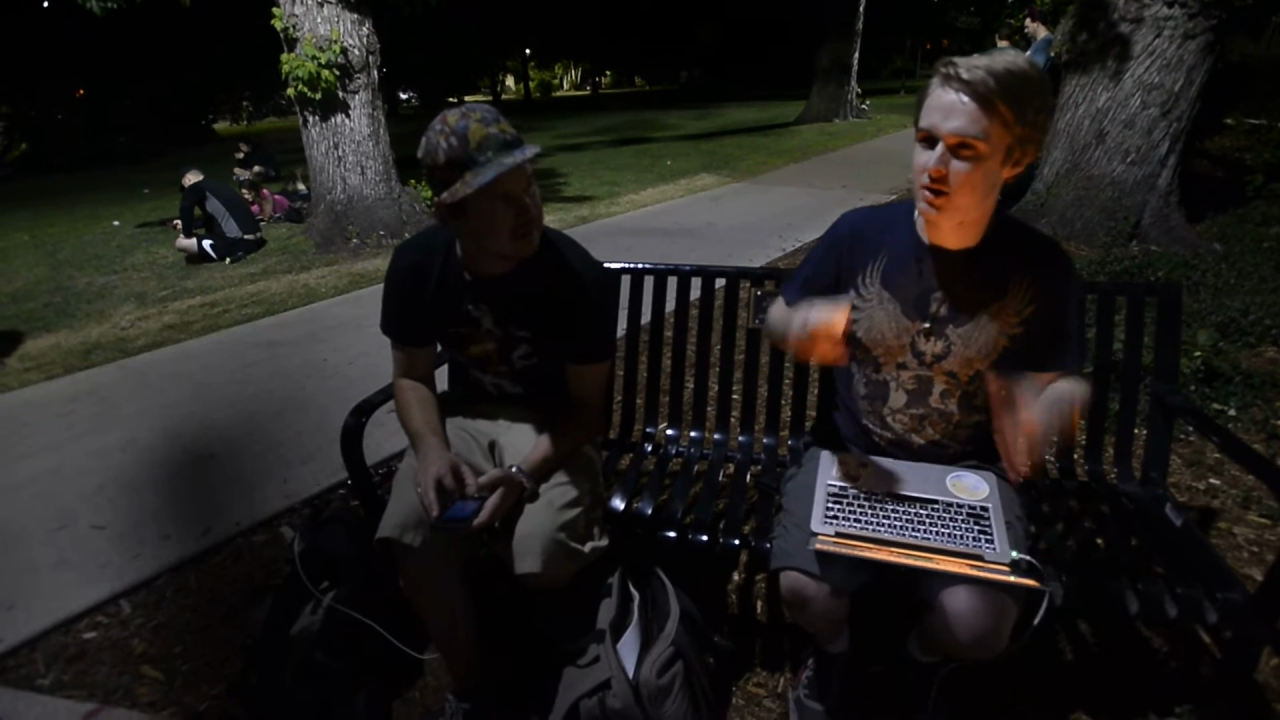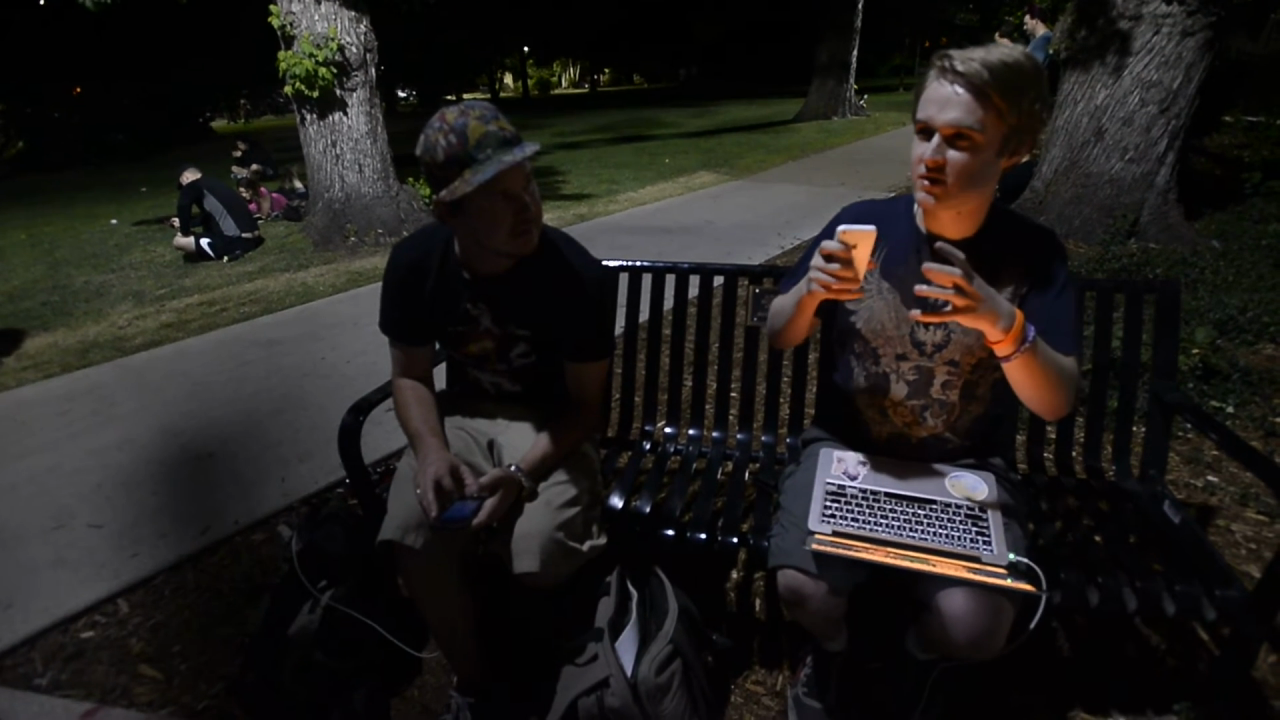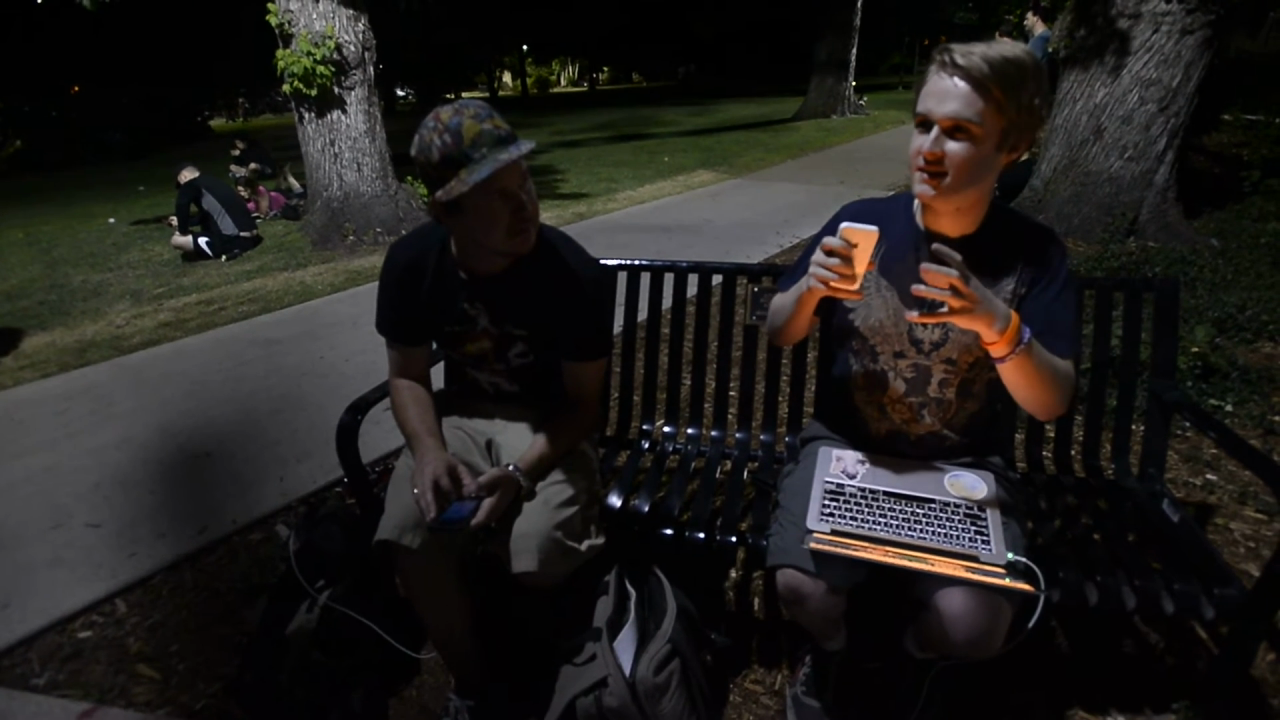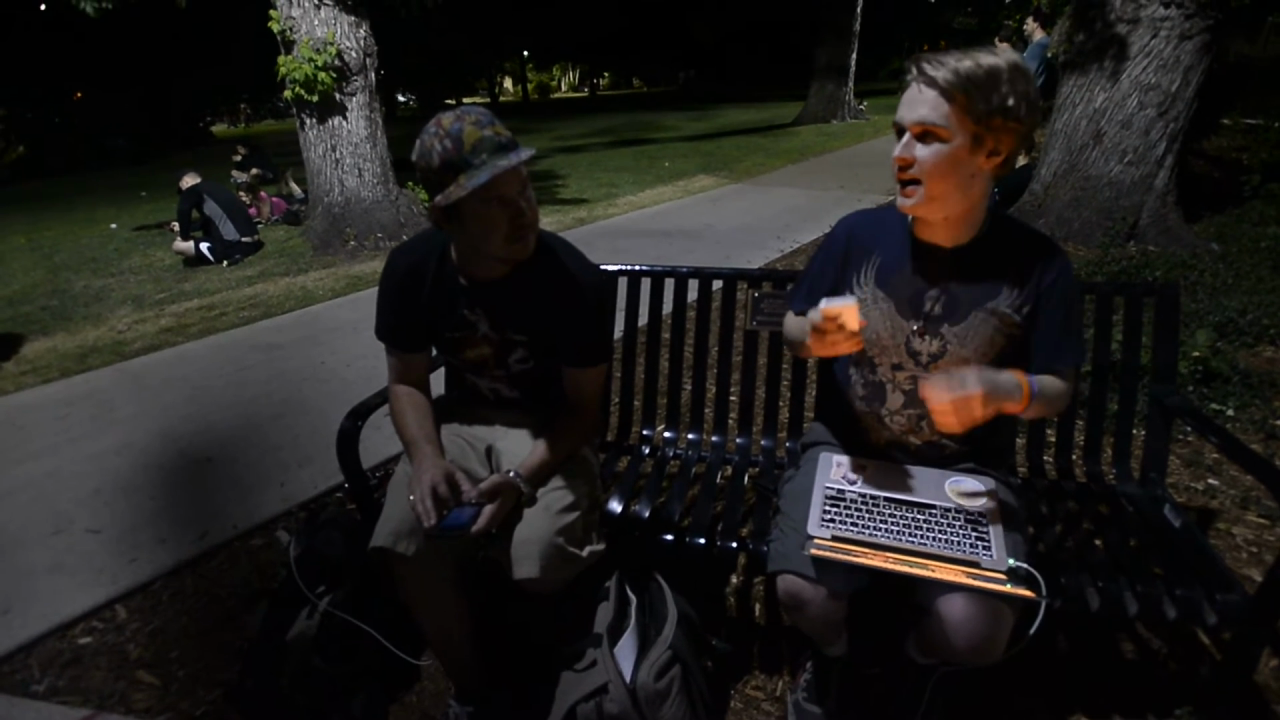
dt=0.5s
person 1, frame 1
left shoulder: (1038, 265)
right shoulder: (860, 234)
left elbow: (1064, 383)
right elbow: (776, 323)
left wrist: (1044, 407)
right wrist: (803, 323)
left hip: (966, 470)
right hip: (849, 453)
left knee: (979, 625)
right knee: (805, 591)
left ankle: (913, 663)
right ankle: (832, 653)
person 1, frame 2
left shoulder: (1034, 253)
right shoulder: (863, 225)
left elbow: (1057, 402)
right elbow: (779, 338)
left wrist: (1001, 322)
right wrist: (810, 292)
left hip: (963, 467)
right hip: (846, 447)
left knee: (976, 627)
right knee: (803, 590)
left ankle: (911, 659)
right ankle: (833, 649)
person 1, frame 3
left shoulder: (1034, 254)
right shoulder: (862, 222)
left elbow: (1052, 401)
right elbow: (780, 334)
left wrist: (996, 324)
right wrist: (808, 290)
left hip: (961, 464)
right hip: (846, 445)
left knee: (975, 626)
right knee: (802, 588)
left ankle: (908, 657)
right ankle: (830, 647)
person 1, frame 4
left shoulder: (1035, 263)
right shoulder: (858, 234)
left elbow: (1057, 393)
right elbow: (790, 337)
left wrist: (1004, 392)
right wrist: (812, 338)
left hip: (962, 471)
right hip: (847, 451)
left knee: (976, 633)
right knee: (803, 595)
left ankle: (911, 663)
right ankle: (832, 654)
person 2, frame 1
left shoulder: (578, 277)
right shoulder: (417, 264)
left elbow: (586, 405)
right elbow: (412, 374)
left wrist: (525, 474)
right wrist: (432, 451)
left hip: (553, 426)
right hip: (468, 416)
left knee: (543, 559)
right knee: (411, 535)
person 2, frame 2
left shoulder: (576, 275)
right shoulder: (415, 263)
left elbow: (585, 403)
right elbow: (410, 375)
left wrist: (523, 474)
right wrist: (431, 452)
left hip: (551, 425)
right hip: (465, 414)
left knee: (541, 559)
right knee: (412, 539)
person 2, frame 3
left shoulder: (574, 274)
right shoulder: (411, 263)
left elbow: (583, 402)
right elbow: (408, 375)
left wrist: (521, 474)
right wrist: (429, 452)
left hip: (550, 423)
right hip: (463, 414)
left knee: (539, 559)
right knee: (411, 540)
person 2, frame 4
left shoulder: (574, 280)
right shoulder: (411, 269)
left elbow: (583, 409)
right elbow: (407, 382)
left wrist: (522, 481)
right wrist: (427, 459)
left hip: (550, 430)
right hip: (463, 421)
left knee: (540, 565)
right knee: (406, 546)
